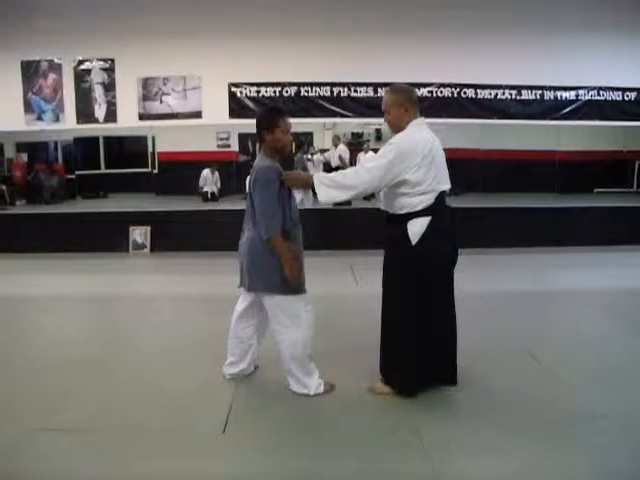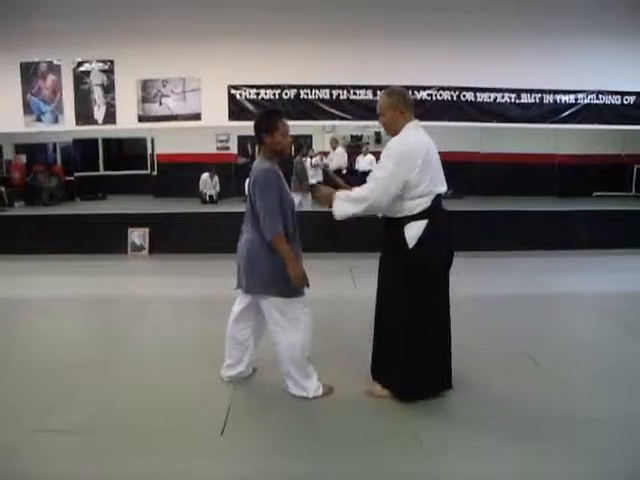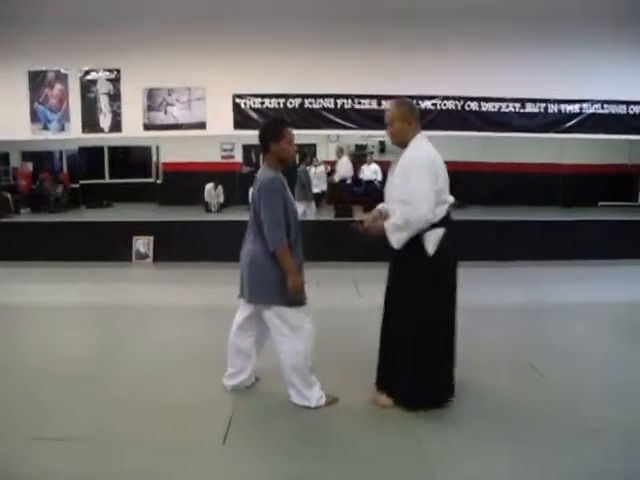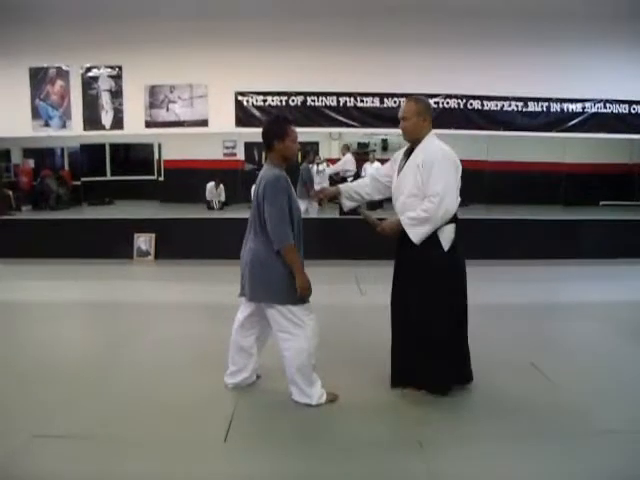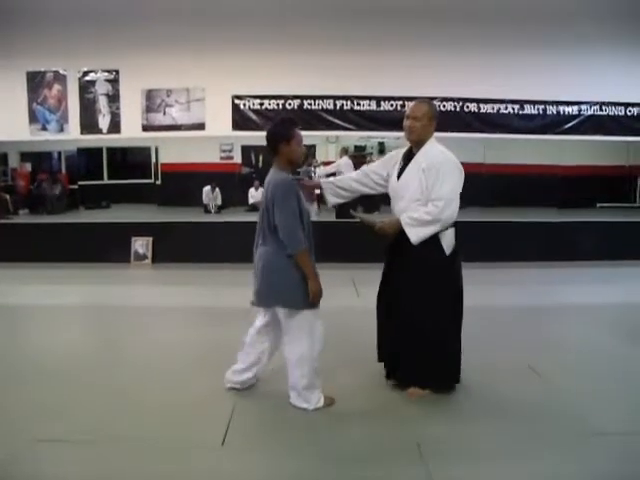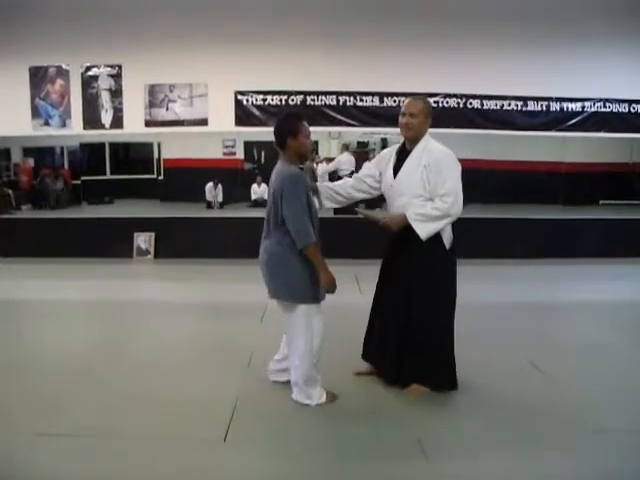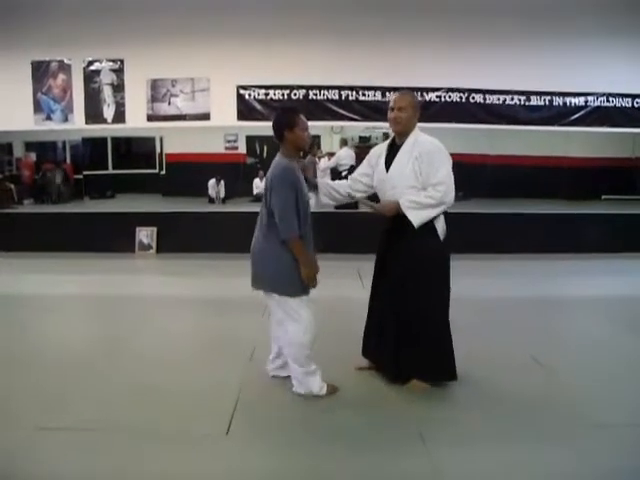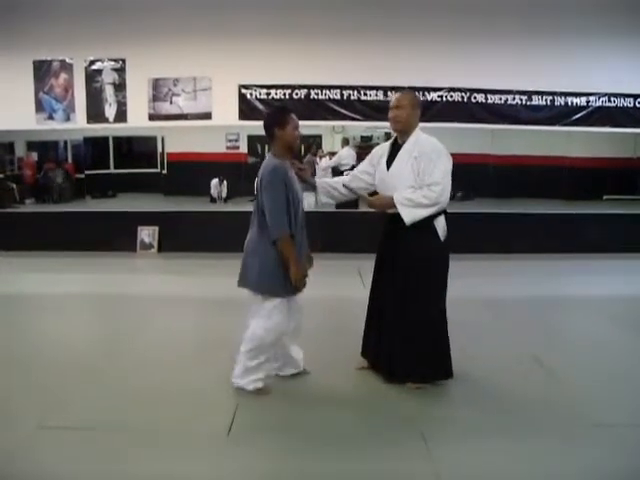
dt=0.3s
person 1, frame 1
left shoulder: (406, 143)
right shoulder: (425, 137)
left elbow: (366, 177)
left wrist: (311, 180)
left hip: (417, 233)
right hip: (432, 227)
left knee: (407, 306)
right knee: (430, 303)
left ankle: (402, 377)
right ankle: (433, 369)
person 1, frame 2
left shoulder: (403, 146)
right shoulder: (419, 140)
left elbow: (378, 193)
left wrist: (335, 198)
left hip: (413, 235)
right hip: (427, 231)
left knee: (405, 310)
right knee: (425, 308)
left ankle: (403, 381)
right ankle: (429, 375)
person 1, frame 3
left shoulder: (418, 158)
right shoulder: (416, 154)
left elbow: (418, 212)
right elbow: (402, 200)
left wrist: (385, 227)
right wrist: (379, 213)
left hip: (424, 246)
right hip: (420, 243)
left knee: (415, 319)
right knee: (417, 316)
left ankle: (406, 389)
right ankle: (422, 383)
person 1, frame 4
left shoulder: (439, 155)
right shoulder: (406, 155)
left elbow: (441, 206)
right elbow: (377, 182)
left wrist: (401, 223)
right wrist: (339, 190)
left hip: (435, 244)
right hip: (414, 240)
left knee: (434, 313)
right knee: (410, 309)
left ankle: (435, 378)
right ankle: (416, 372)
person 1, frame 5
left shoulder: (443, 161)
right shoulder: (399, 158)
left elbow: (444, 210)
right elbow: (364, 179)
left wrist: (400, 222)
right wrist: (321, 184)
left hip: (433, 247)
right hip: (406, 243)
left knee: (430, 315)
right knee: (395, 304)
left ankle: (431, 377)
right ankle: (404, 368)
person 1, frame 6
left shoulder: (440, 157)
right shoulder: (389, 156)
left elbow: (450, 205)
right elbow: (359, 185)
left wrist: (406, 218)
right wrist: (318, 189)
left hip: (430, 243)
right hip: (401, 239)
left knee: (427, 312)
right knee: (390, 302)
left ankle: (431, 375)
right ankle: (382, 361)
person 1, frame 7
left shoulder: (430, 148)
right shoulder: (379, 152)
left elbow: (443, 193)
right elbow: (354, 186)
left wrist: (399, 204)
right wrist: (317, 183)
left hip: (424, 235)
right hip: (395, 231)
left knee: (423, 304)
right knee: (387, 296)
left ankle: (429, 369)
right ankle: (383, 357)
person 1, frame 8
left shoulder: (431, 148)
right shoulder: (383, 151)
left elbow: (437, 194)
right elbow: (354, 182)
left wrist: (393, 200)
right wrist: (313, 182)
left hip: (424, 235)
right hip: (395, 231)
left knee: (421, 304)
right knee: (386, 297)
left ankle: (425, 369)
right ankle: (383, 357)
person 2, frame 1
left shoulder: (265, 166)
right shoulder: (268, 170)
right elbow: (270, 225)
left wrist: (288, 255)
right wrist: (288, 260)
left hip: (255, 254)
right hip: (269, 257)
left knee: (249, 312)
right knee: (295, 320)
left ankle: (237, 366)
right ankle: (306, 382)
person 2, frame 2
left shoulder: (264, 169)
right shoulder: (267, 173)
right elbow: (272, 226)
left wrist: (289, 258)
right wrist: (292, 262)
left hip: (254, 257)
right hip: (268, 260)
left knee: (246, 314)
right knee: (294, 321)
left ankle: (235, 368)
right ankle: (305, 385)
person 2, frame 3
left shoulder: (265, 177)
right shoulder: (273, 181)
right elbow: (275, 236)
left wrist: (291, 269)
right wrist: (292, 274)
left hip: (255, 266)
right hip: (271, 270)
left knee: (248, 323)
right knee: (296, 331)
left ankle: (237, 377)
right ankle: (307, 394)
person 2, frame 4
left shoulder: (267, 175)
right shoulder: (277, 179)
right elbow: (281, 235)
left wrist: (294, 269)
right wrist: (299, 272)
left hip: (257, 264)
right hip: (272, 268)
left knee: (250, 322)
right knee: (301, 328)
left ankle: (238, 375)
right ankle: (309, 392)
person 2, frame 5
left shoulder: (276, 178)
right shoulder: (285, 183)
right elbow: (293, 238)
left wrist: (307, 273)
right wrist: (312, 277)
left hip: (271, 267)
right hip: (286, 271)
left knee: (267, 326)
right knee: (305, 334)
left ankle: (239, 375)
right ankle: (306, 395)
person 2, frame 6
left shoulder: (283, 172)
right shoulder: (292, 177)
right elbow: (301, 231)
left wrist: (317, 267)
right wrist: (323, 269)
left hip: (282, 259)
right hip: (290, 263)
left knee: (297, 323)
right knee: (306, 328)
left ankle: (281, 370)
right ankle: (307, 392)
person 2, frame 7
left shoulder: (288, 166)
right shoulder: (283, 171)
right elbow: (285, 226)
left wrist: (306, 259)
right wrist: (304, 264)
left hip: (284, 257)
right hip: (278, 258)
left knee: (285, 317)
right knee: (299, 320)
left ankle: (281, 365)
right ankle: (309, 382)
person 2, frame 8
left shoulder: (285, 166)
right shoulder: (274, 170)
right elbow: (277, 226)
left wrist: (302, 253)
right wrist: (294, 263)
left hip: (283, 256)
right hip: (271, 259)
left knee: (289, 315)
right knee: (269, 320)
left ankle: (287, 364)
right ankle: (246, 376)
